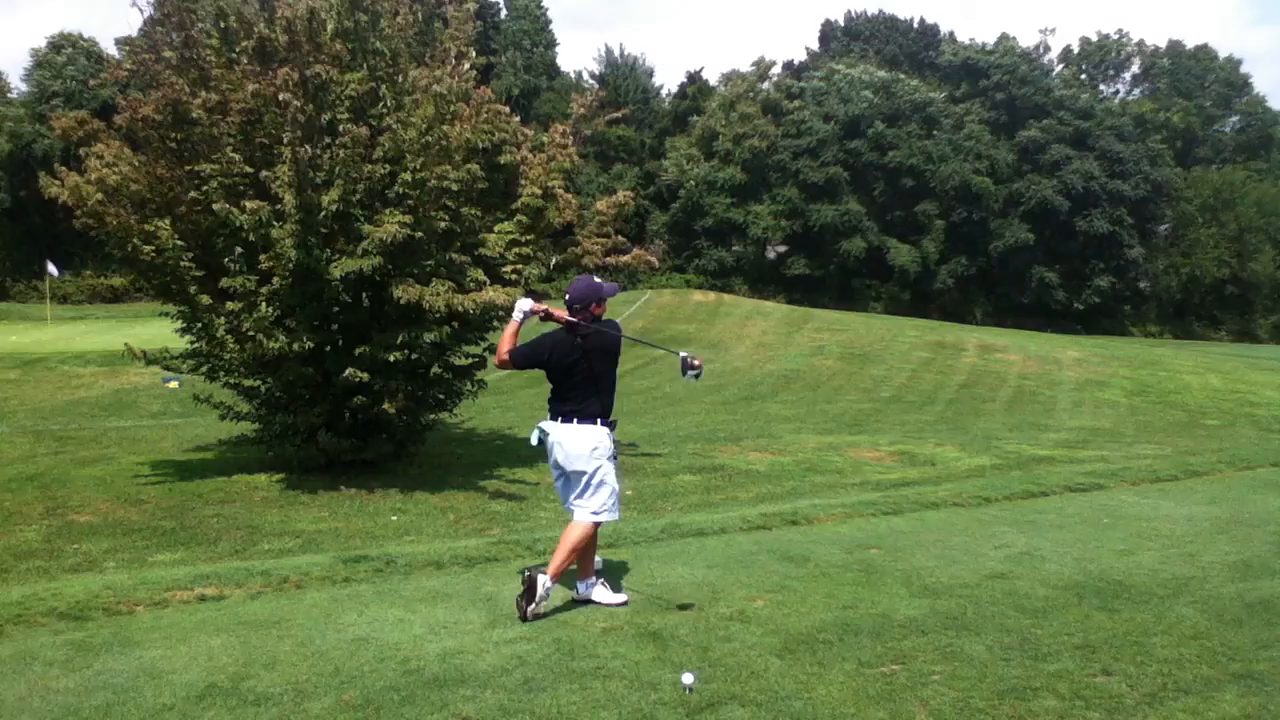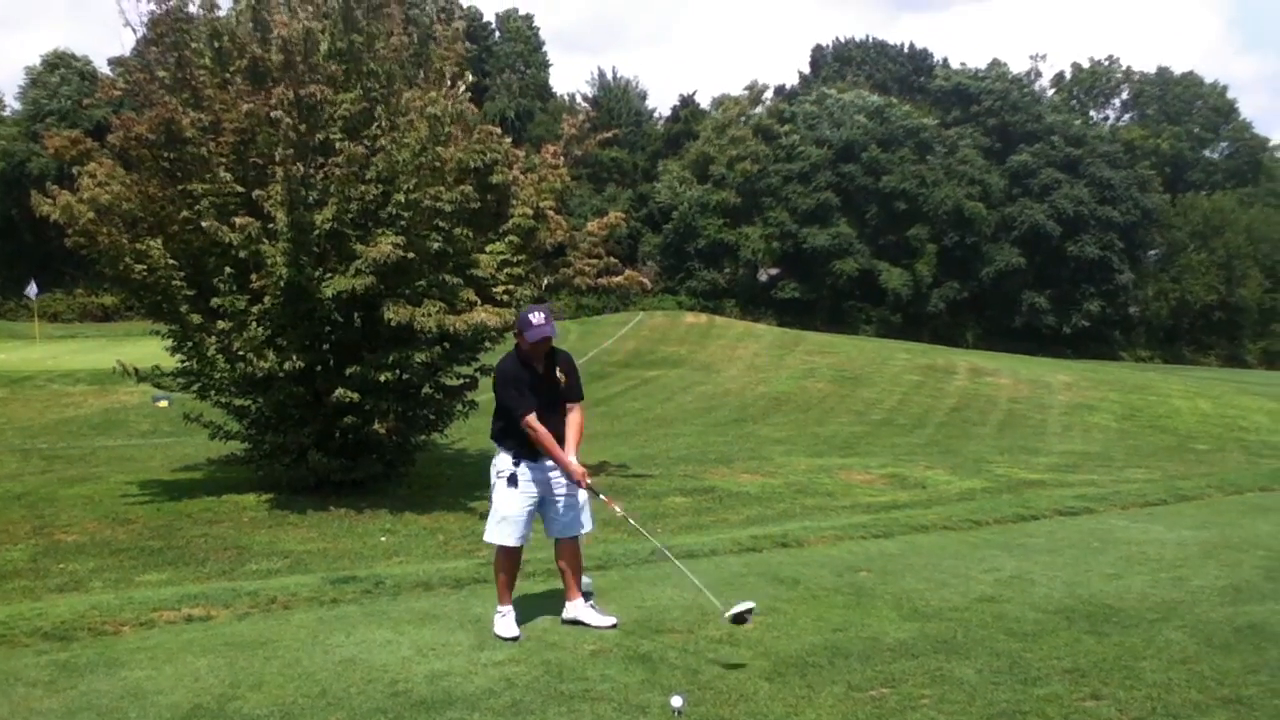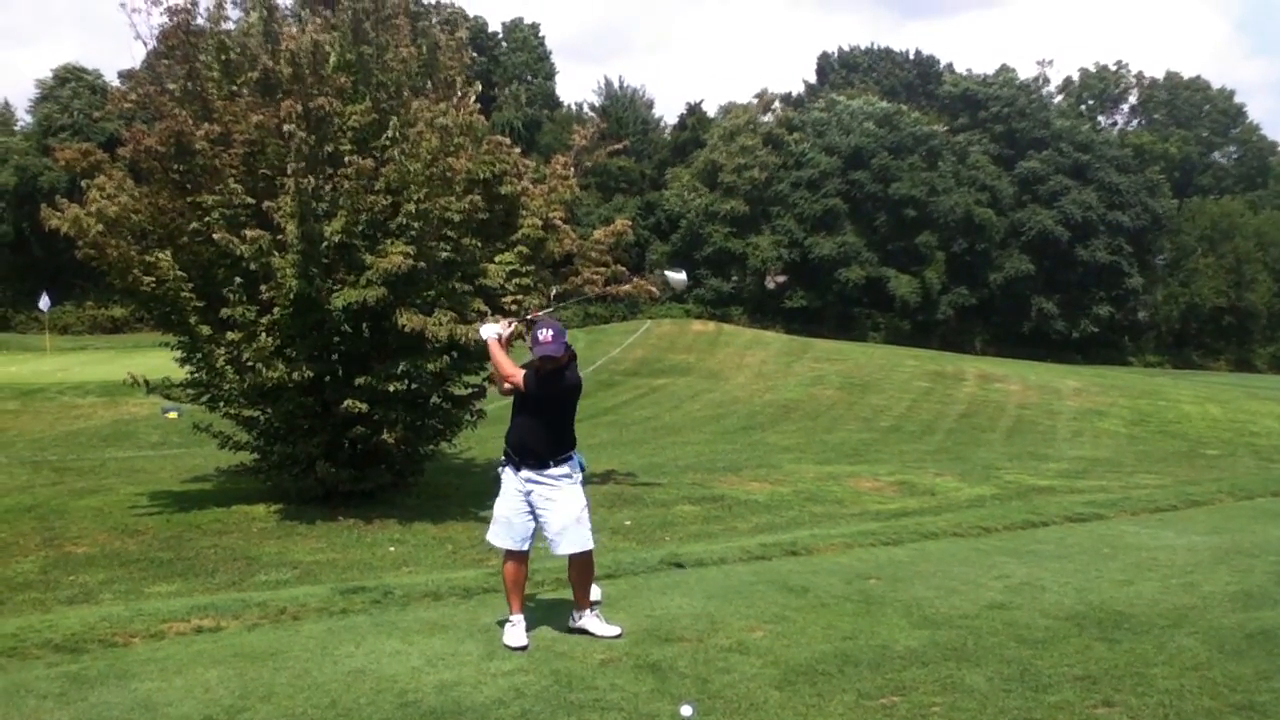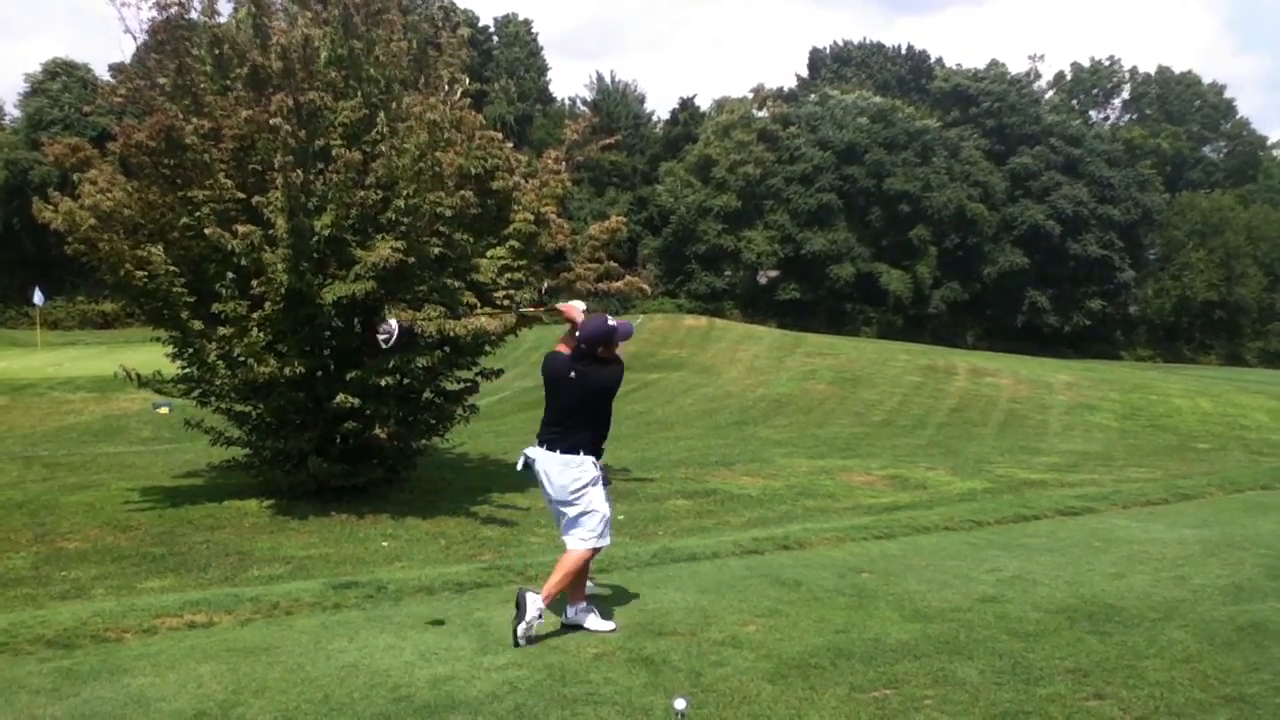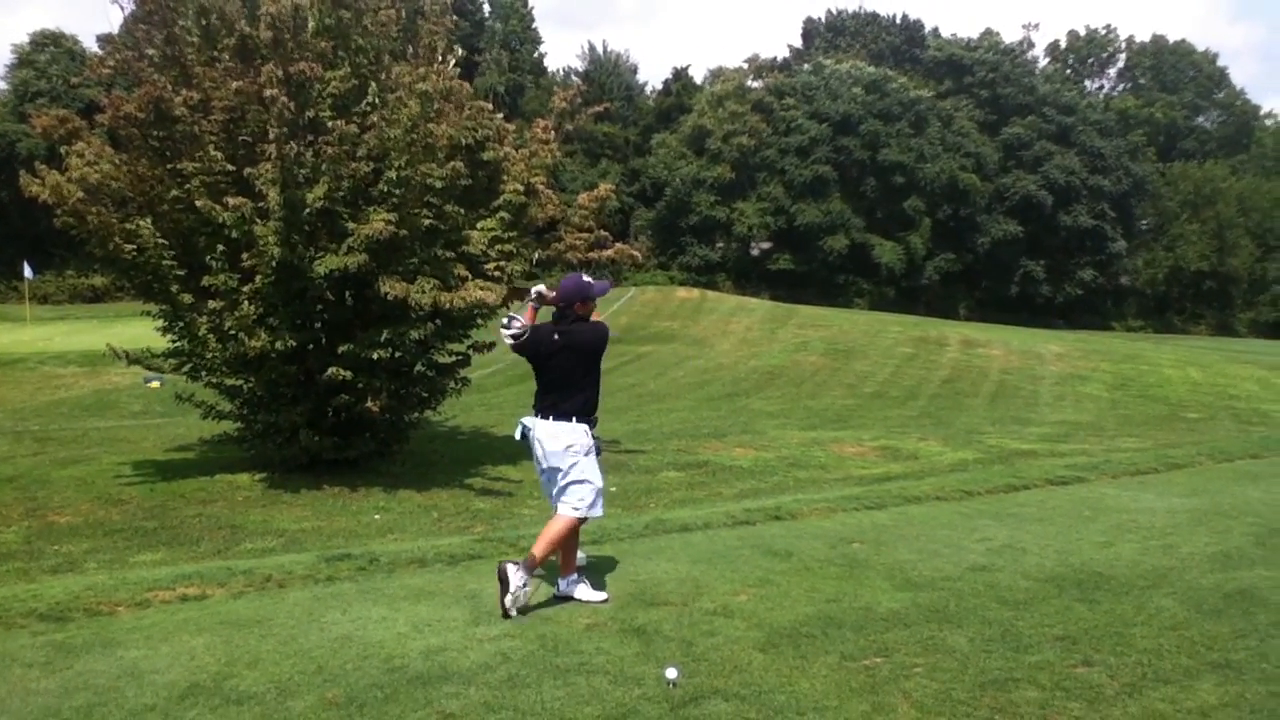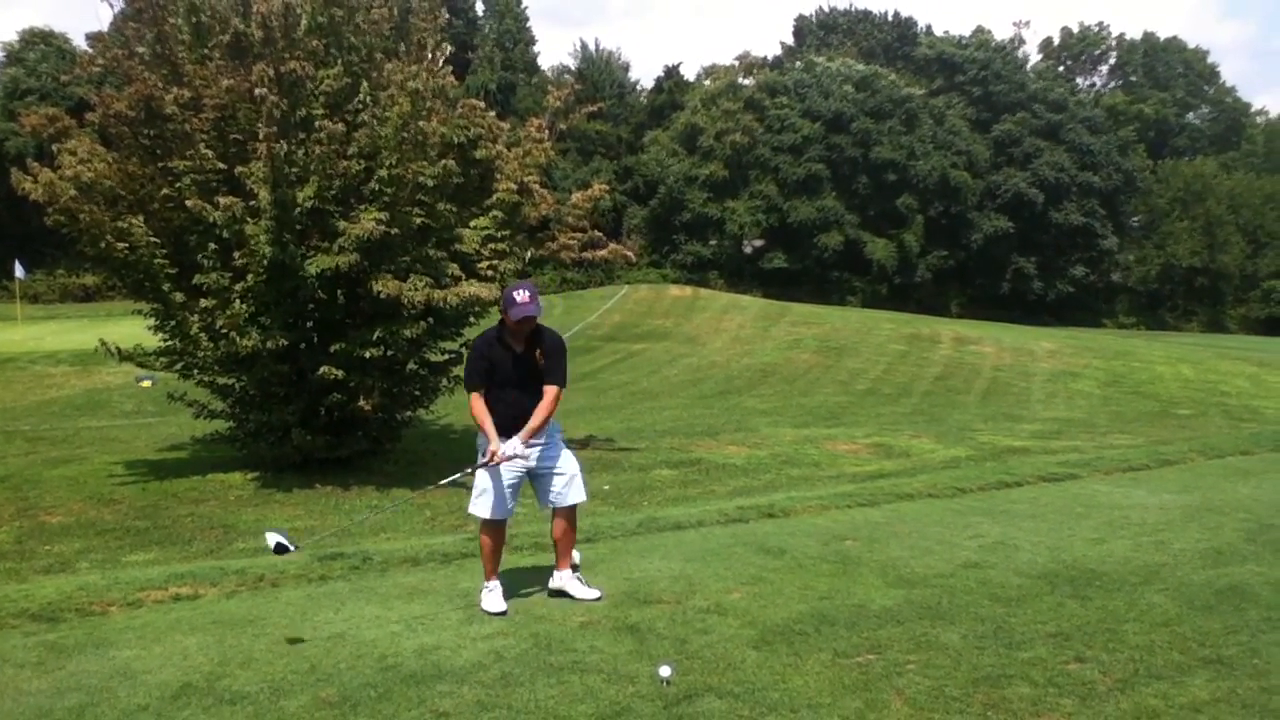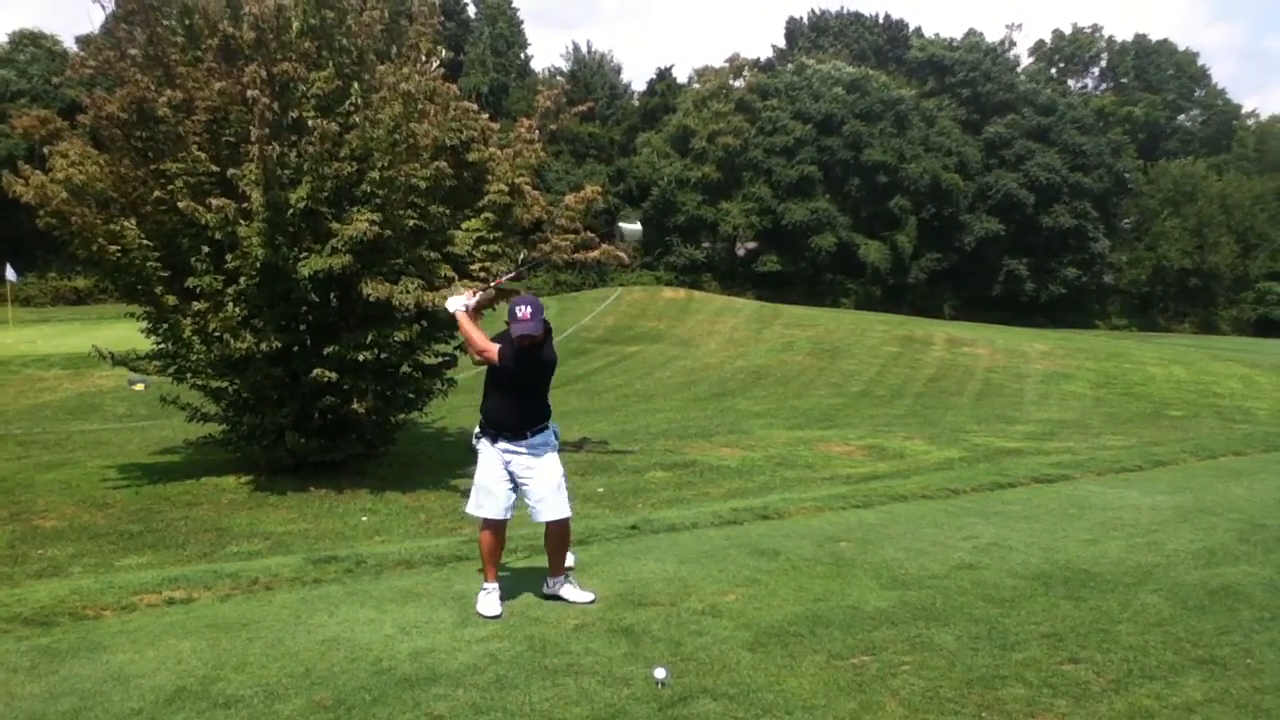
dt=0.7s
person 1, frame 1
left shoulder: (552, 342)
right shoulder: (610, 334)
left elbow: (502, 359)
left wrist: (517, 317)
right wrist: (551, 311)
left hip: (558, 433)
right hip: (591, 435)
left knee: (583, 511)
right knee: (591, 514)
left ankle: (586, 582)
right ankle: (545, 579)
person 1, frame 2
left shoulder: (563, 361)
right shoulder: (507, 371)
left elbow: (573, 410)
right elbow: (531, 424)
left wrist: (571, 456)
right wrist: (566, 463)
left hip: (556, 461)
right hip: (516, 465)
left knee: (569, 533)
right knee: (509, 541)
left ankle: (574, 603)
right ankle: (504, 610)
person 1, frame 3
left shoulder: (566, 378)
right shoulder: (538, 366)
left elbow: (512, 377)
right elbow: (506, 385)
left wrist: (493, 342)
right wrist: (501, 342)
left hip: (557, 475)
right hip: (516, 472)
left knee: (579, 546)
right knee: (514, 547)
left ankle: (583, 613)
right ankle: (516, 618)
person 1, frame 4
left shoulder: (554, 365)
right shoulder: (606, 377)
right elbow: (613, 359)
left wrist: (576, 321)
right wrist: (579, 318)
left hip: (548, 458)
right hip: (576, 467)
left knee: (580, 536)
right knee: (587, 542)
left ankle: (577, 607)
right ankle: (537, 601)
person 1, frame 5
left shoulder: (536, 336)
right shoulder: (588, 336)
left elbow: (514, 341)
left wrist: (533, 303)
right wrist: (556, 299)
left hip: (545, 427)
right hip: (572, 434)
left knee: (570, 506)
right knee: (574, 509)
left ankle: (568, 579)
right ankle: (521, 570)
person 1, frame 6
left shoulder: (551, 342)
right shoulder: (484, 346)
left elbow: (551, 396)
right elbow: (476, 397)
left wrist: (522, 439)
right wrist: (492, 441)
left hip: (542, 437)
right hip: (498, 439)
left knee: (566, 503)
right knee: (493, 515)
left ankle: (563, 575)
right ankle: (491, 585)
person 1, frame 7
left shoulder: (542, 355)
right shoulder: (510, 338)
left elbow: (484, 351)
right elbow: (479, 351)
left wrist: (461, 312)
right wrist: (468, 311)
left hip: (535, 443)
right hip: (493, 443)
left knee: (556, 515)
right knee: (491, 517)
left ankle: (557, 580)
right ankle: (490, 586)
